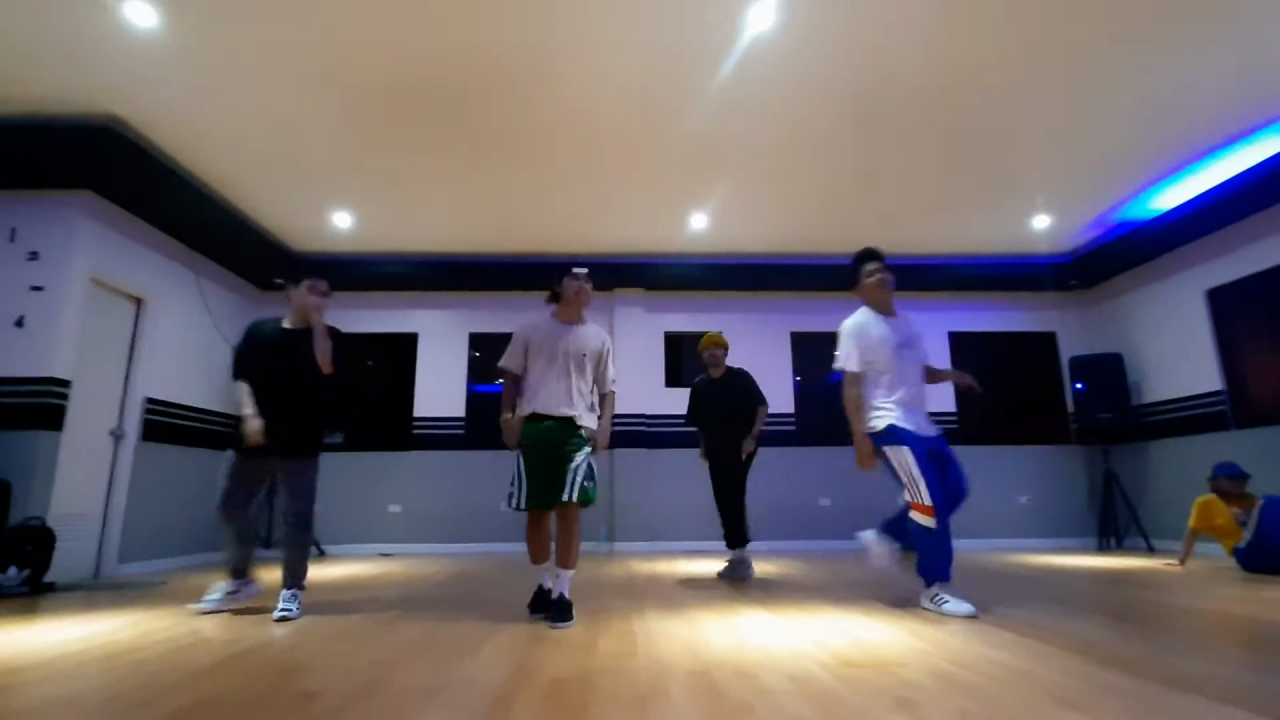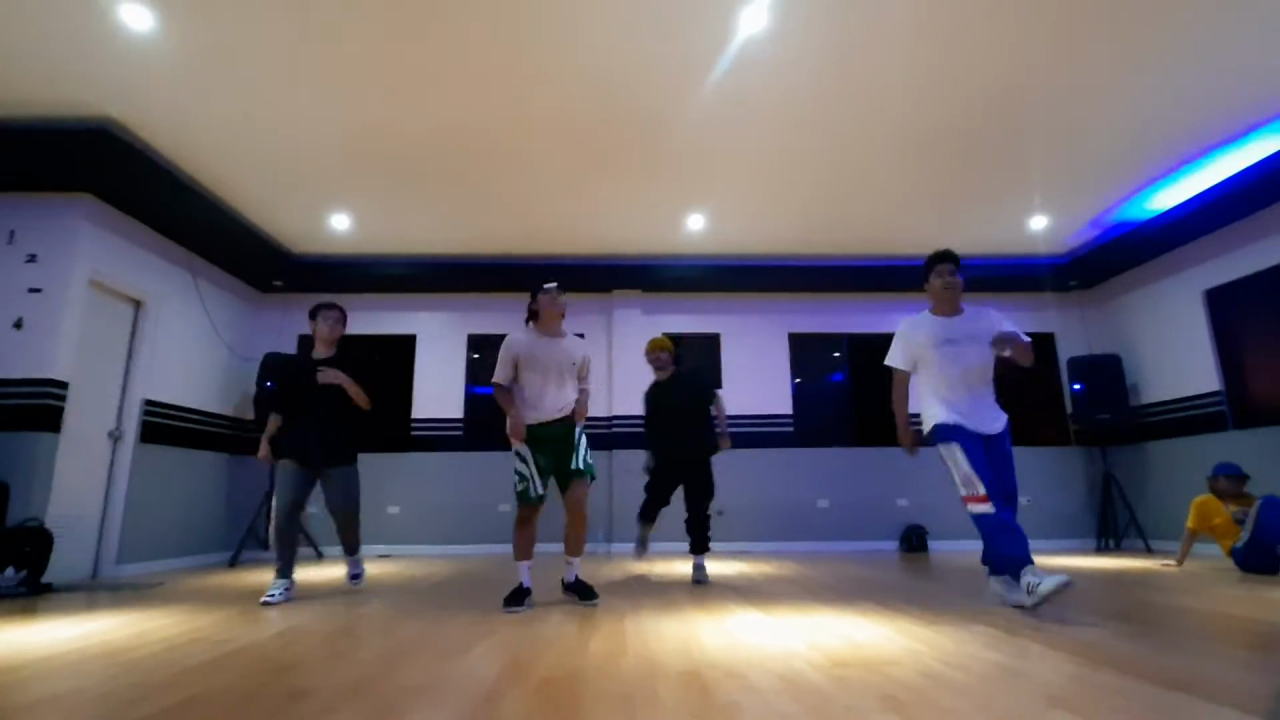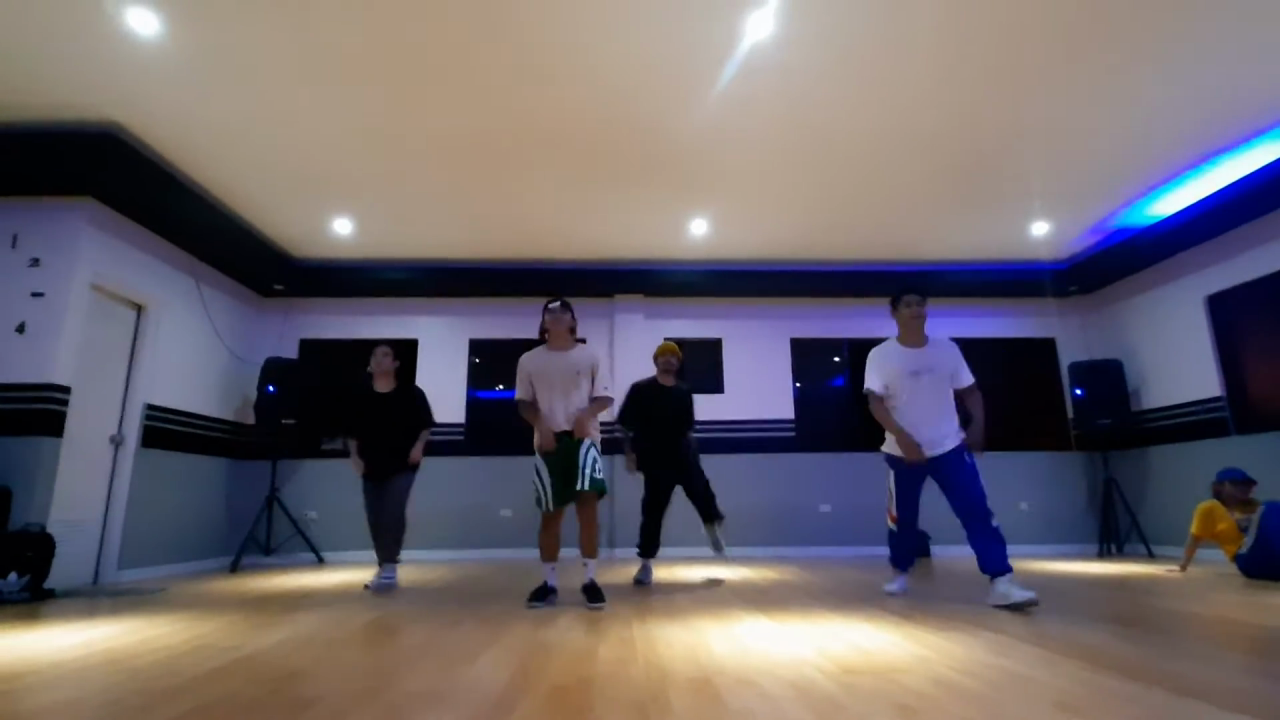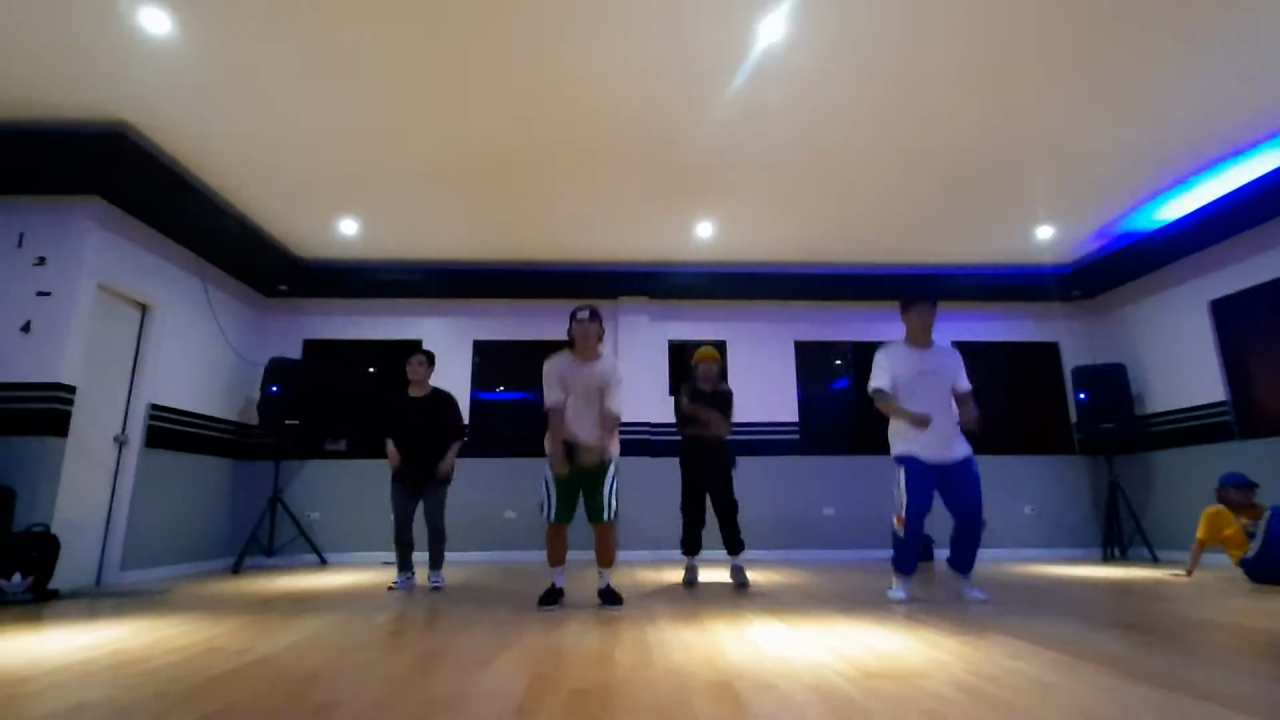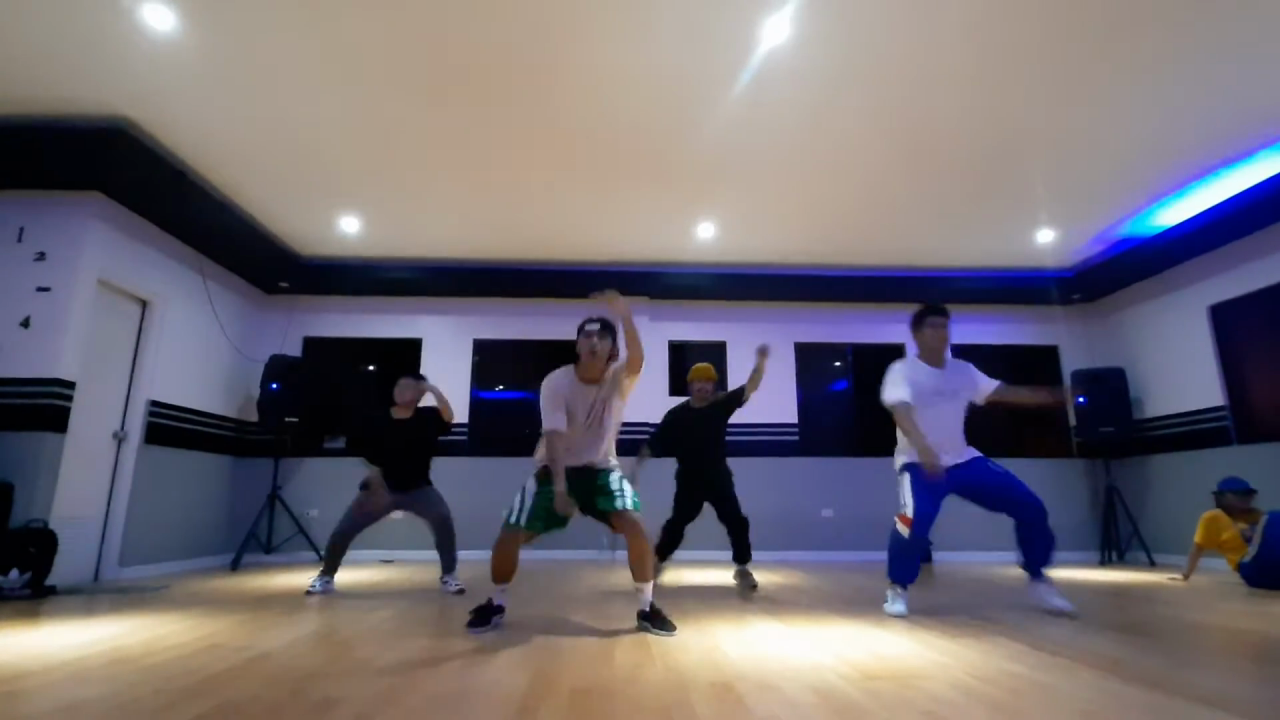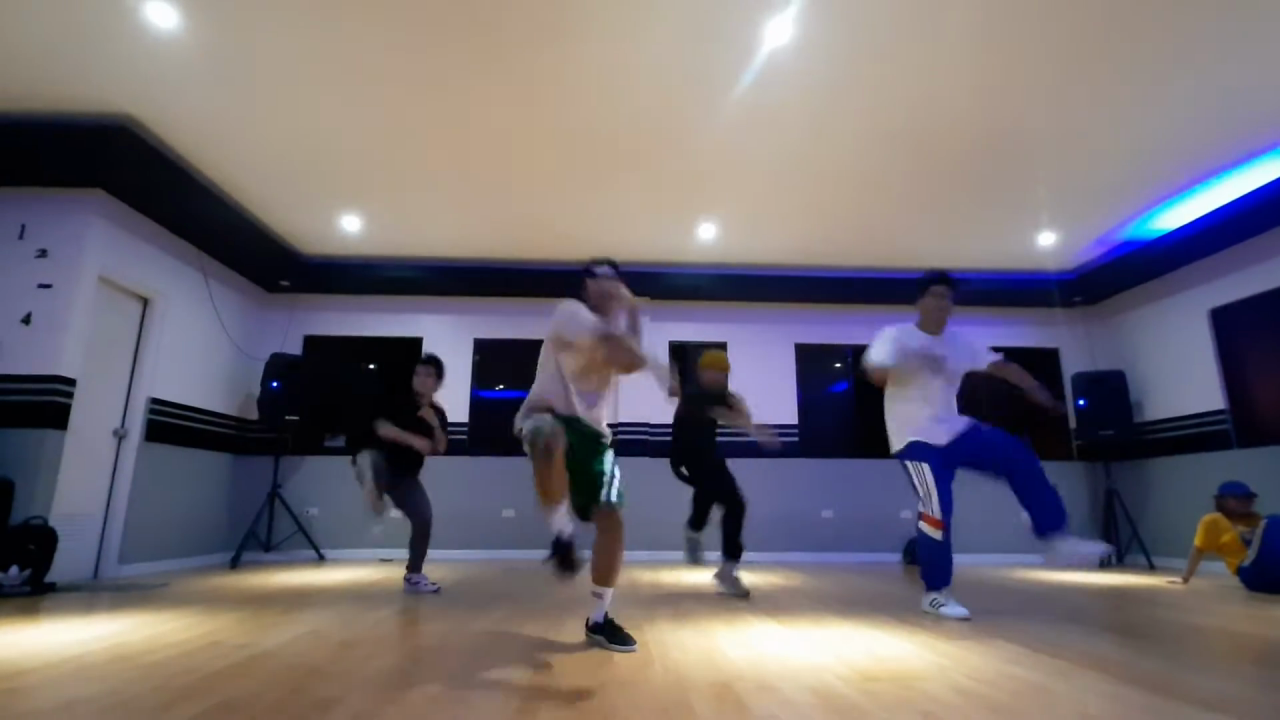
dt=0.7s
person 1, frame 1
left shoulder: (598, 338)
right shoulder: (529, 331)
left elbow: (606, 388)
right elbow: (512, 375)
left wrist: (605, 424)
right wrist: (509, 415)
left hip: (577, 429)
right hip: (534, 427)
left knee: (568, 511)
right knee: (535, 512)
left ankle: (562, 595)
right ankle: (545, 586)
person 1, frame 2
left shoulder: (578, 347)
right shoulder: (516, 342)
right elbow: (500, 385)
left wrist: (583, 400)
right wrist: (513, 415)
left hip: (568, 428)
right hip: (530, 431)
left knee: (577, 504)
right knee: (528, 509)
left ankle: (572, 578)
right ankle: (524, 583)
person 1, frame 3
left shoulder: (589, 356)
right shoulder: (529, 360)
left elbow: (605, 397)
right elbow: (523, 402)
left wrist: (587, 413)
right wrist: (540, 424)
left hip: (583, 439)
right hip: (548, 443)
left knee: (588, 506)
right knee: (550, 514)
left ankle: (589, 581)
right ankle: (549, 583)
person 1, frame 4
left shoulder: (610, 369)
right shoulder: (555, 365)
left elbow: (612, 417)
right elbow: (554, 412)
left wrist: (599, 447)
right wrist: (556, 451)
left hip: (601, 456)
right hip: (562, 453)
left knee: (605, 525)
right knee: (556, 525)
left ankle: (605, 585)
right ankle: (556, 585)
person 1, frame 5
left shoulder: (620, 380)
right shoulder: (556, 383)
left elbow: (636, 363)
right elbow: (553, 437)
left wrist: (626, 318)
right wrist: (558, 483)
left hip: (599, 470)
right hip: (552, 470)
left knee: (633, 528)
right knee: (509, 537)
left ankle: (647, 608)
right ankle: (496, 603)
person 1, frame 6
left shoulder: (619, 331)
right shoulder: (570, 313)
left elbow: (631, 362)
right elbow: (612, 347)
left wrist: (628, 309)
left hip: (592, 432)
right hip: (546, 415)
left knee: (611, 519)
right knee: (549, 438)
left ankle: (599, 619)
right ankle: (561, 533)
person 2, frame 1
left shoulder: (905, 323)
right shoulder: (855, 327)
right elbow: (852, 386)
left wrist: (950, 375)
right wrist: (861, 439)
left hip: (922, 424)
right hip: (893, 427)
left knee: (952, 489)
right knee: (926, 501)
left ankle: (884, 538)
right ankle: (935, 587)
person 2, frame 2
left shoulder: (988, 320)
right shoulder: (911, 329)
left elbow: (1026, 357)
right elbow: (900, 380)
left wrist: (1014, 341)
right wrist: (902, 426)
left hip: (991, 421)
right hip: (948, 424)
left knee: (1004, 497)
right knee: (982, 493)
left ankle: (1002, 575)
right ankle: (1026, 573)
person 2, frame 3
left shoulder: (947, 350)
right shoulder: (880, 356)
left elbow: (970, 394)
right elbow: (876, 403)
left wrist: (978, 431)
right wrist: (901, 437)
left hip: (950, 446)
right hip: (905, 451)
left knee: (976, 510)
right knee: (901, 516)
left ankle: (1001, 582)
right ankle: (900, 572)
person 2, frame 4
left shoulder: (951, 356)
right shoulder: (888, 355)
left elbow: (964, 396)
right elbow: (881, 399)
left wrist: (969, 413)
right wrist: (909, 416)
left hip: (954, 451)
right hip: (911, 451)
left knee: (971, 517)
right knee: (911, 516)
left ankle: (962, 576)
right ankle: (901, 578)
person 2, frame 5
left shoulder: (963, 370)
right shoulder: (901, 371)
left elbow: (1003, 393)
right elbow: (901, 413)
left wrist: (1046, 396)
right wrist: (928, 454)
left hip: (963, 460)
right hip: (919, 463)
left knee: (1030, 506)
right knee: (914, 519)
left ankle: (1039, 579)
right ankle: (896, 590)
person 2, frame 6
left shoulder: (959, 341)
right shoulder: (895, 337)
left elbow: (1000, 365)
right elbow: (877, 373)
left wrist: (1034, 388)
right wrist: (913, 367)
left hip: (954, 430)
right hip: (917, 440)
left knee: (1019, 456)
right knee: (937, 514)
left ankle: (1058, 539)
right ankle: (935, 594)
person 3, frame 1
left shoulder: (327, 335)
right shoulder: (258, 331)
left elbow: (325, 368)
right elbow: (243, 378)
left wrist: (317, 318)
right wrist: (250, 415)
left hip: (300, 442)
right hip: (256, 437)
left knee: (297, 515)
right knee: (232, 505)
left ankle: (292, 590)
right ankle: (239, 580)
person 3, frame 2
left shoulder: (349, 366)
right shoulder: (295, 366)
left elbow: (365, 404)
right elbow: (280, 408)
left wrist: (343, 380)
right wrist: (266, 439)
left hip: (337, 453)
right hip: (296, 451)
left knee: (345, 511)
right knee: (285, 511)
left ankle: (353, 558)
right ankle: (283, 579)
person 3, frame 3
left shoulder: (411, 394)
right shoulder: (361, 399)
left elbow: (426, 426)
right elbow: (352, 435)
left wrist: (419, 446)
right wrist: (355, 456)
left hip: (402, 466)
right hip: (373, 469)
left knee: (395, 514)
right knee: (376, 520)
left ankle: (390, 562)
right ankle: (385, 567)
person 3, frame 4
left shoulder: (445, 401)
right shoulder: (398, 403)
left elbow: (458, 435)
right elbow: (391, 434)
left wrist: (449, 458)
right wrist: (390, 449)
left hip: (435, 475)
right hip: (404, 474)
left knee: (435, 524)
right knee: (401, 527)
left ankle: (435, 572)
right ankle: (405, 573)
person 3, frame 5
left shoulder: (429, 416)
right shoulder: (379, 423)
left elbow: (448, 419)
right elbow: (371, 459)
left wrist: (435, 392)
right wrist: (377, 489)
left hip: (417, 488)
right hip: (381, 489)
left knee: (442, 519)
right knee: (341, 533)
left ankle: (448, 574)
right ankle: (326, 576)
person 3, frame 6
left shoulder: (436, 414)
right shoulder: (397, 399)
left elbow: (440, 448)
right elbow: (381, 428)
left wrist: (435, 425)
right wrist: (412, 440)
left hip: (405, 474)
right hip: (379, 462)
left knee: (424, 523)
right knee: (371, 463)
left ankle: (414, 576)
right ankle: (377, 507)
person 4, frame 1
left shoulder: (740, 377)
right shoulder: (699, 386)
left elbow: (762, 407)
right elbow: (698, 421)
left wrist: (752, 436)
right wrist: (703, 446)
left hip: (738, 449)
right hip: (716, 452)
left knee: (732, 499)
right knee: (727, 502)
left ankle: (739, 555)
right ankle: (741, 559)
person 4, frame 2
left shoulder: (690, 379)
right shoulder: (652, 393)
left elbow: (714, 400)
right elbow: (651, 428)
left wrist: (723, 432)
right wrist: (650, 456)
left hip: (697, 453)
right hip: (668, 456)
left knee: (698, 508)
right knee: (654, 497)
left ankle: (698, 561)
right ankle: (644, 529)
person 4, frame 3
left shoulder: (684, 393)
right shoulder: (640, 390)
right elbow: (626, 424)
left wrist: (693, 451)
right wrist: (629, 453)
left hip: (684, 457)
right hip: (655, 460)
left knee: (703, 495)
right knee: (652, 511)
left ankle: (713, 528)
right ankle: (646, 564)
person 4, frame 4
left shoulder: (724, 393)
right shoulder: (686, 394)
left elbow: (724, 425)
right elbow: (684, 427)
left wrist: (700, 411)
right wrist: (711, 428)
left hip: (720, 464)
right hip: (693, 467)
left knee: (727, 513)
right knee: (692, 517)
left ankle: (736, 564)
right ankle: (691, 564)
person 4, frame 5
left shoulder: (721, 405)
right shoulder: (676, 414)
left elbow: (750, 387)
right elbow: (654, 443)
left wrist: (761, 360)
right wrist: (637, 464)
left hip: (718, 478)
right hip: (689, 478)
left knee: (736, 522)
right knee: (677, 523)
left ankle: (743, 568)
right ankle: (657, 562)
person 4, frame 6
left shoulder: (719, 395)
right shoulder: (694, 396)
left elbow: (740, 416)
left wrist: (761, 434)
left hip: (708, 458)
right hip: (691, 459)
right knee: (734, 504)
